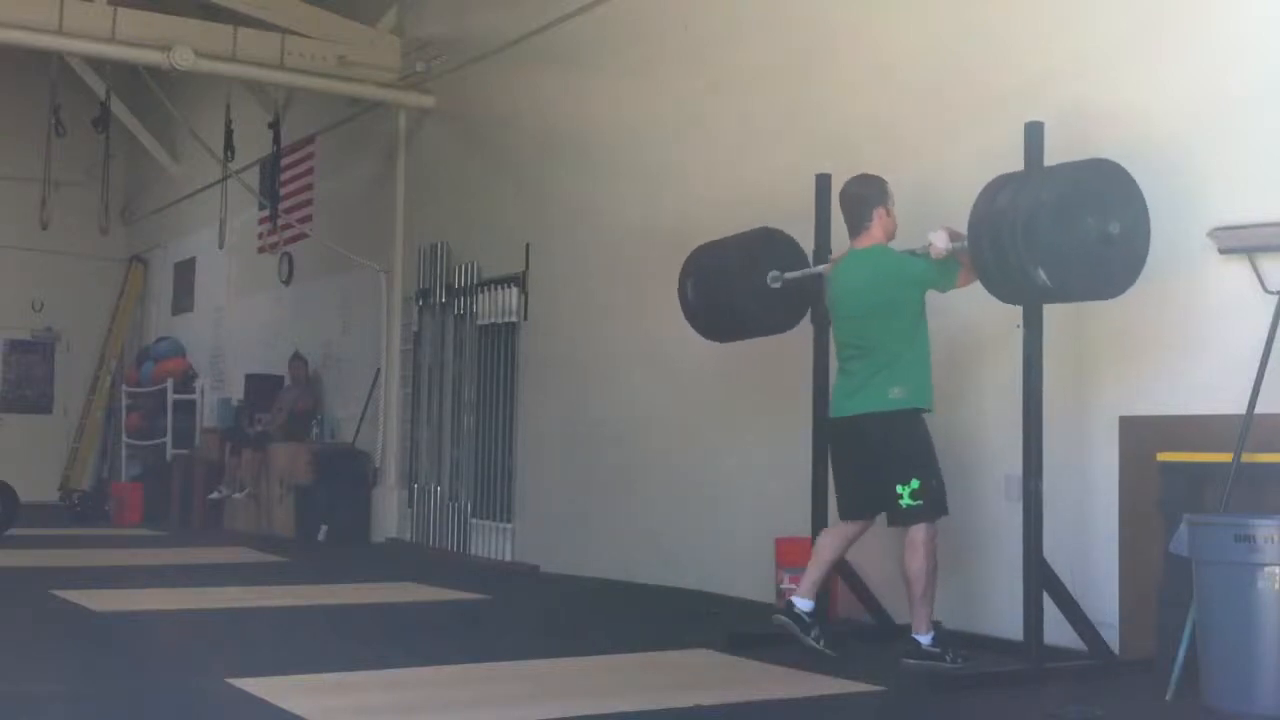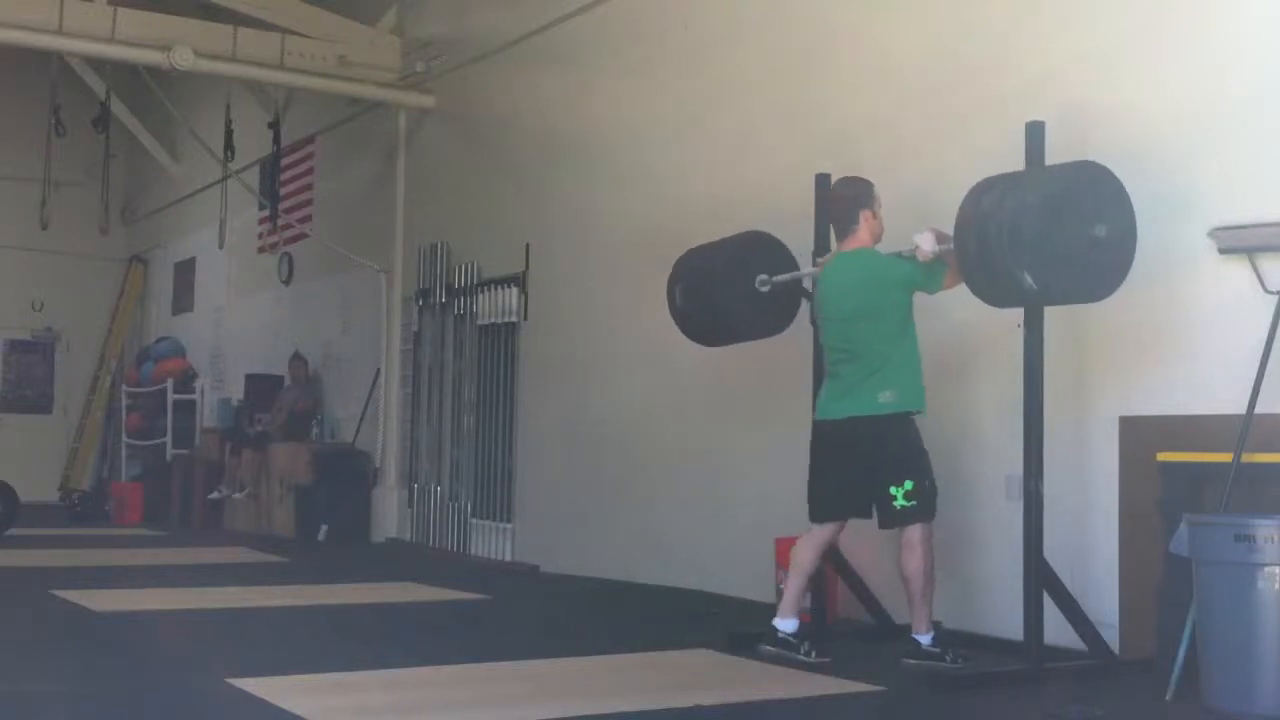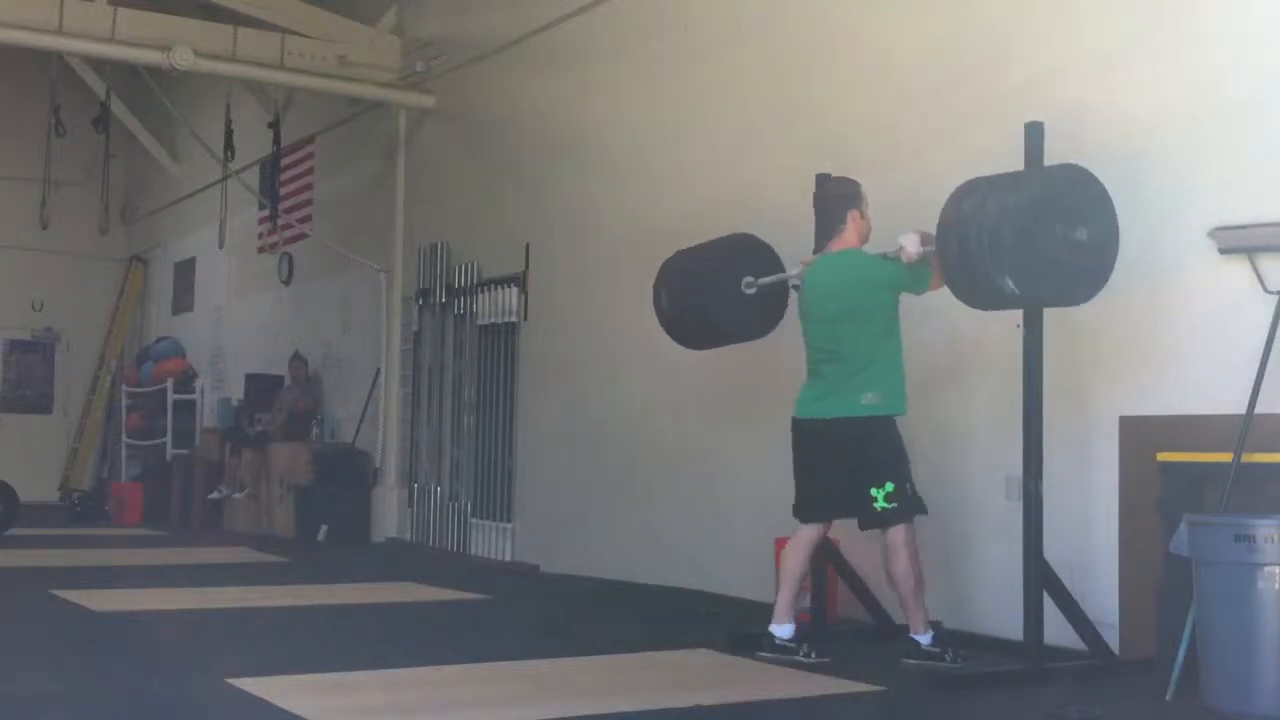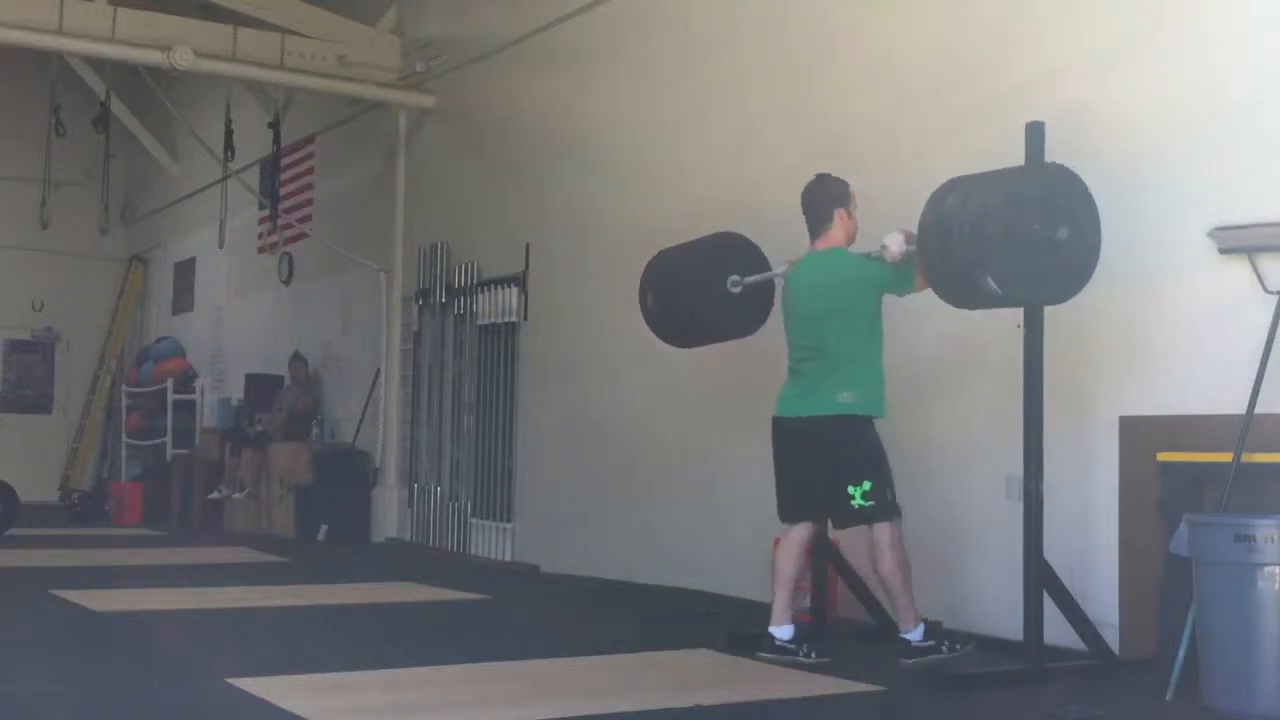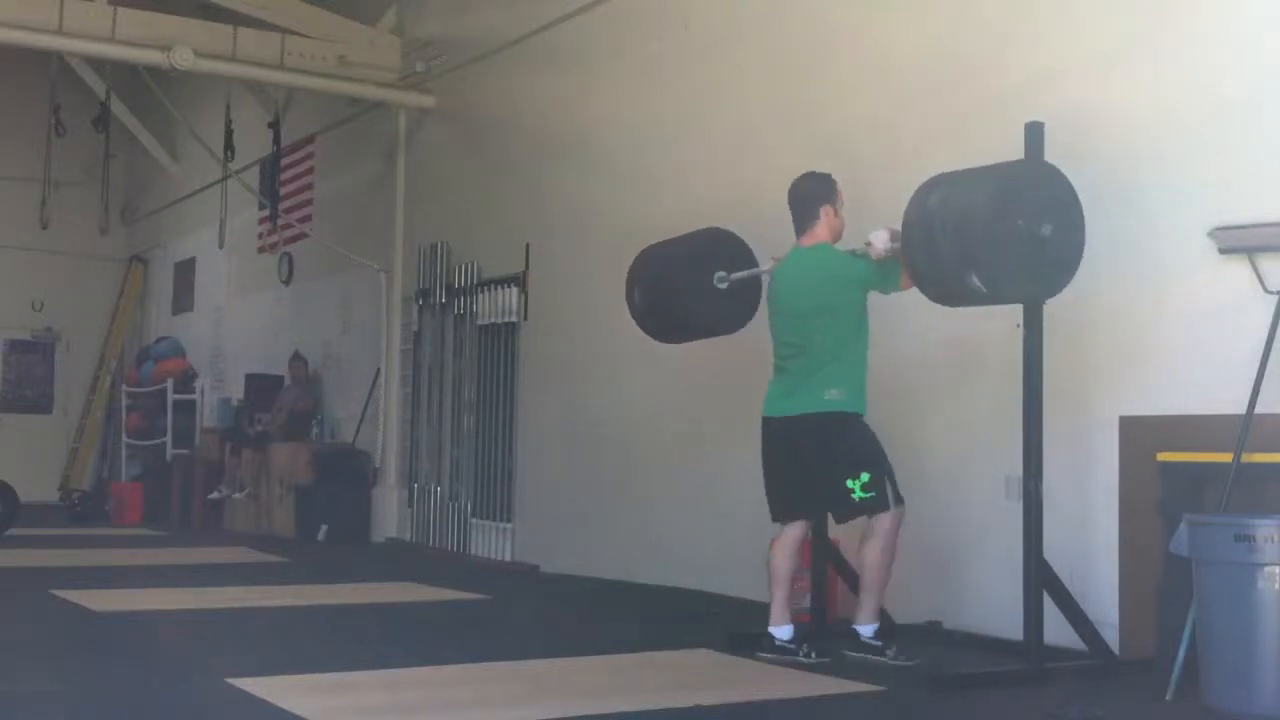
dt=0.1s
person 1, frame 1
left shoulder: (837, 275)
right shoulder: (903, 266)
right elbow: (966, 273)
right wrist: (949, 249)
left hip: (845, 414)
right hip: (893, 414)
left knee: (854, 517)
right knee: (920, 524)
left ankle: (799, 605)
right ankle: (923, 640)
person 1, frame 2
left shoulder: (825, 278)
right shoulder: (890, 269)
right elbow: (952, 275)
right wrist: (936, 250)
left hip: (832, 419)
right hip: (883, 417)
left knee: (826, 523)
right knee: (915, 524)
left ankle: (783, 627)
right ankle: (922, 640)
person 1, frame 3
left shoulder: (811, 277)
right shoulder: (875, 269)
right elbow: (936, 278)
right wrist: (920, 253)
left hip: (811, 418)
right hip: (862, 419)
left knee: (811, 524)
right knee: (899, 526)
left ankle: (779, 632)
right ankle: (923, 640)
person 1, frame 4
left shoulder: (794, 276)
right shoulder: (859, 270)
right elbow: (918, 280)
right wrist: (900, 255)
left hip: (791, 418)
right hip: (841, 419)
left knee: (800, 524)
right knee: (880, 526)
left ankle: (780, 633)
right ankle: (914, 636)
person 1, frame 5
left shoulder: (780, 272)
right shoulder: (846, 266)
right elbow: (907, 277)
right wrist: (888, 251)
left hip: (781, 415)
right hip: (829, 414)
left knee: (795, 523)
right knee: (884, 513)
left ankle: (780, 634)
right ankle: (866, 630)
